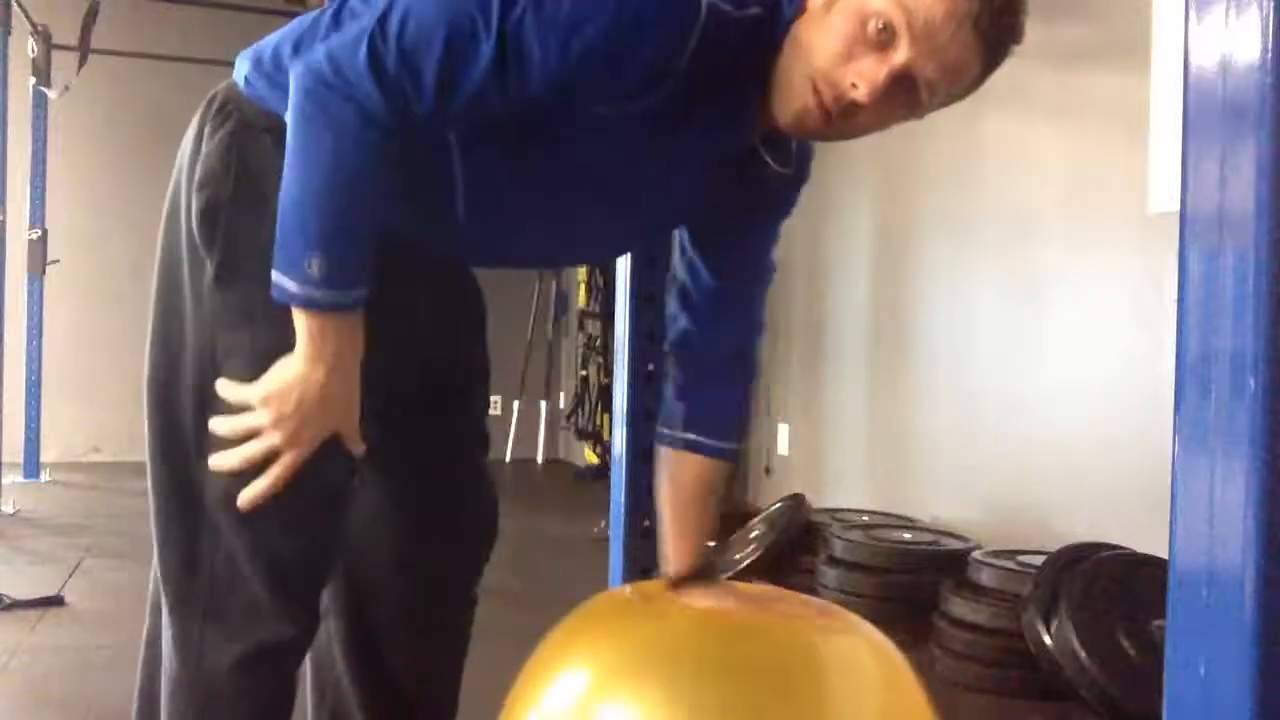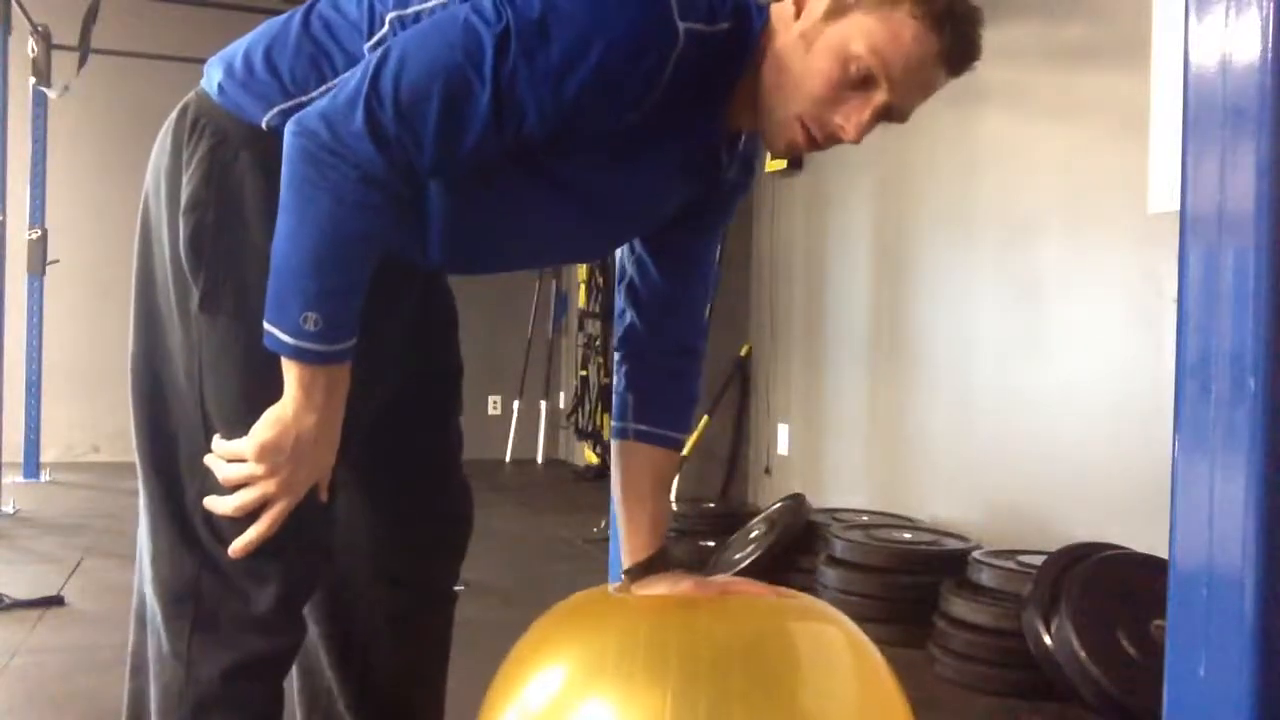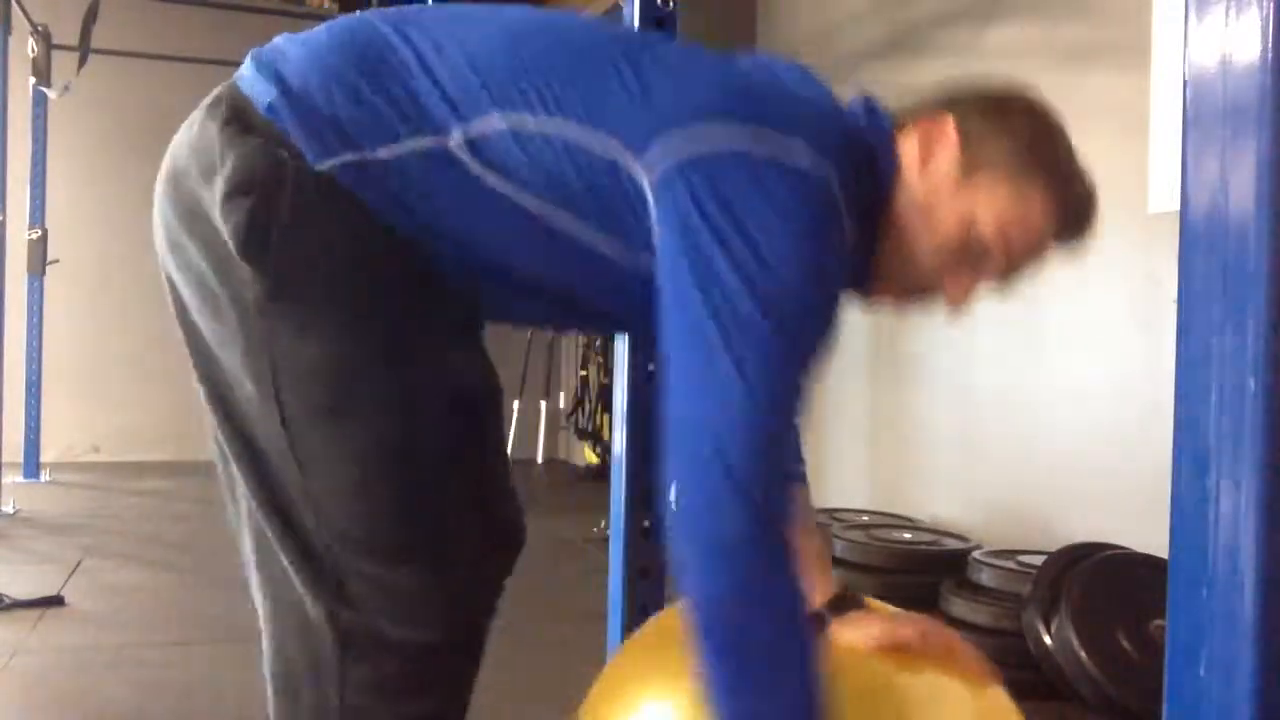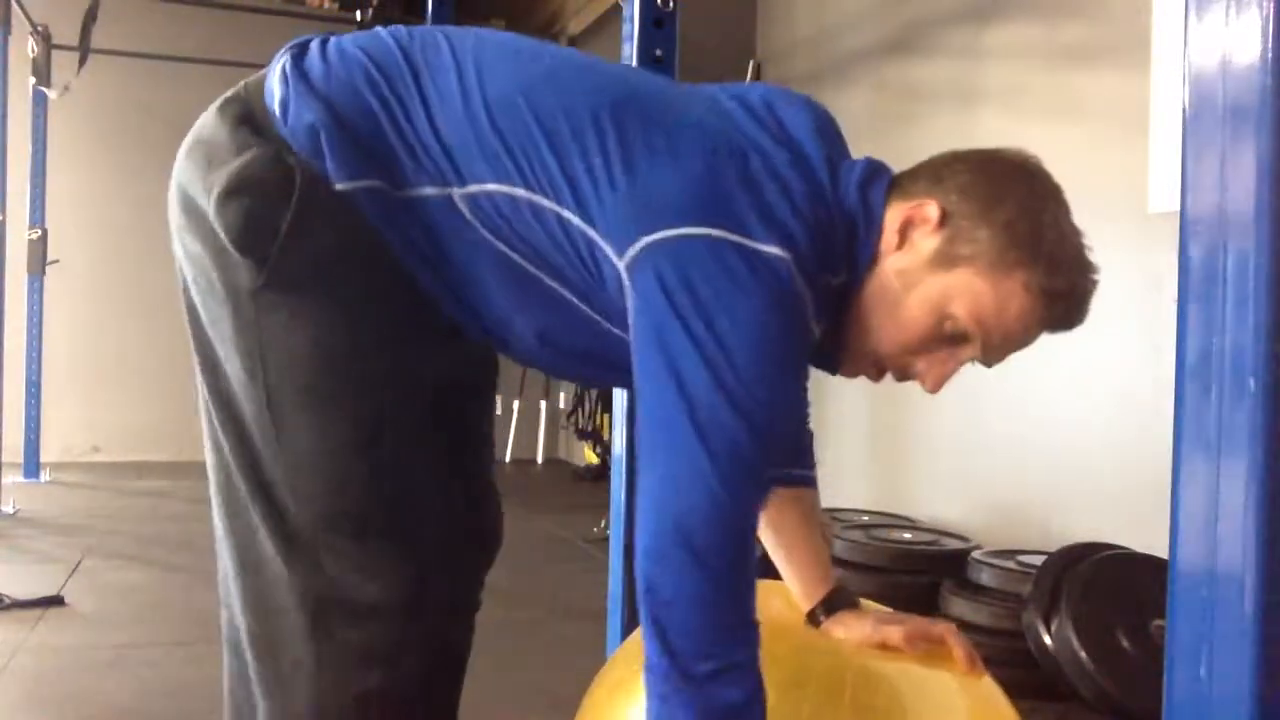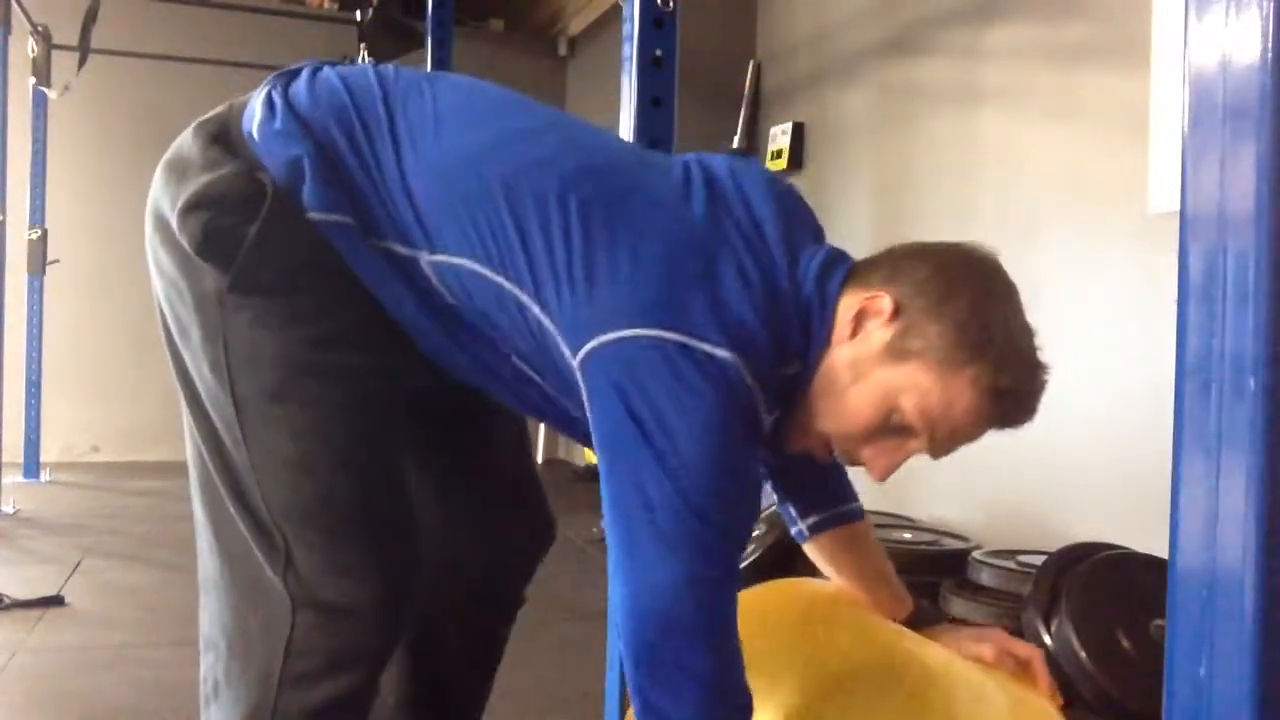
dt=1s
person 1, frame 1
left shoulder: (769, 163)
left elbow: (713, 351)
right elbow: (347, 85)
left wrist: (683, 578)
right wrist: (327, 356)
left hip: (410, 239)
right hip: (280, 155)
left knee: (429, 543)
right knee: (258, 561)
person 1, frame 2
left shoulder: (720, 158)
left elbow: (661, 341)
right elbow: (342, 143)
left wrist: (647, 566)
right wrist: (313, 404)
left hip: (384, 244)
right hip: (253, 166)
left knee: (408, 544)
right knee: (241, 563)
person 1, frame 3
left shoulder: (814, 161)
right shoulder: (771, 196)
left elbow: (745, 435)
right elbow: (726, 528)
left wrist: (825, 611)
left hip: (371, 207)
right hip: (271, 175)
left knee: (464, 551)
right knee: (385, 604)
person 1, frame 4
left shoulder: (815, 181)
right shoulder: (731, 281)
left elbow: (763, 422)
right elbow: (692, 604)
left wrist: (831, 608)
left hip: (400, 225)
right hip: (284, 183)
left knee: (444, 556)
right knee: (354, 595)
person 1, frame 5
left shoulder: (788, 255)
right shoulder: (684, 376)
left elbow: (796, 450)
left wrist: (913, 626)
left hip: (383, 229)
right hip: (257, 204)
left knee: (490, 543)
right knee: (329, 590)
